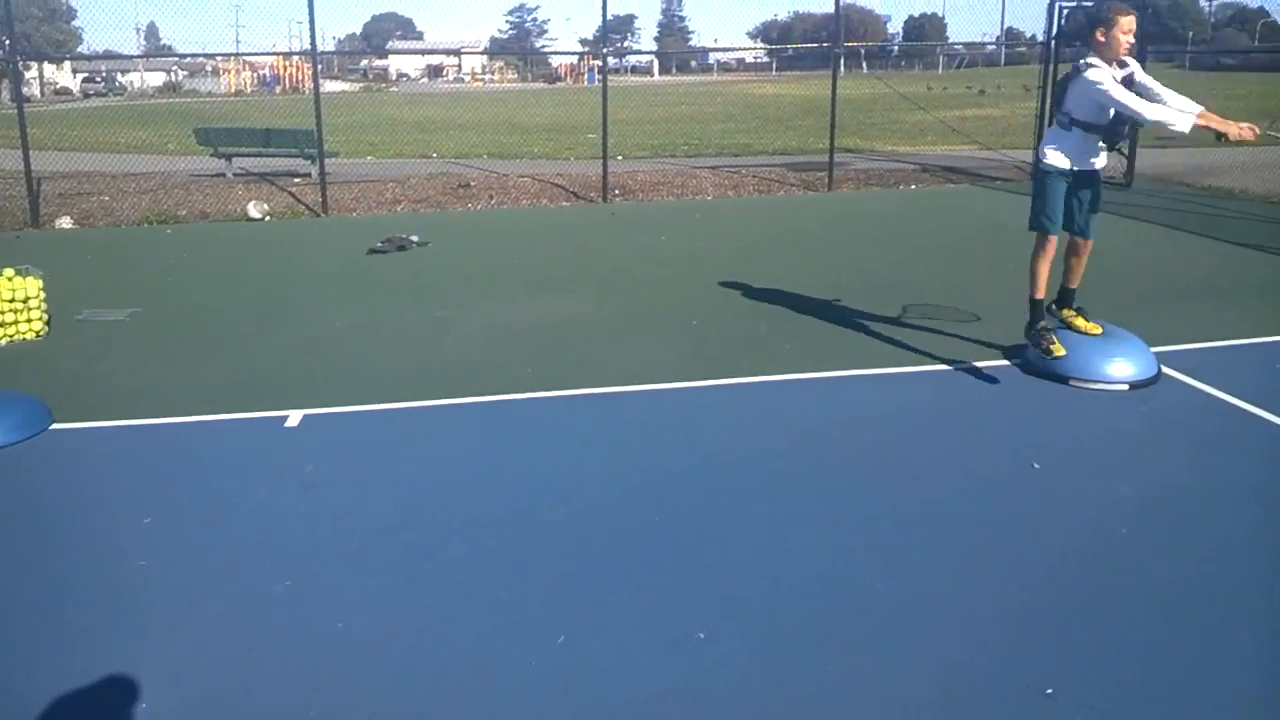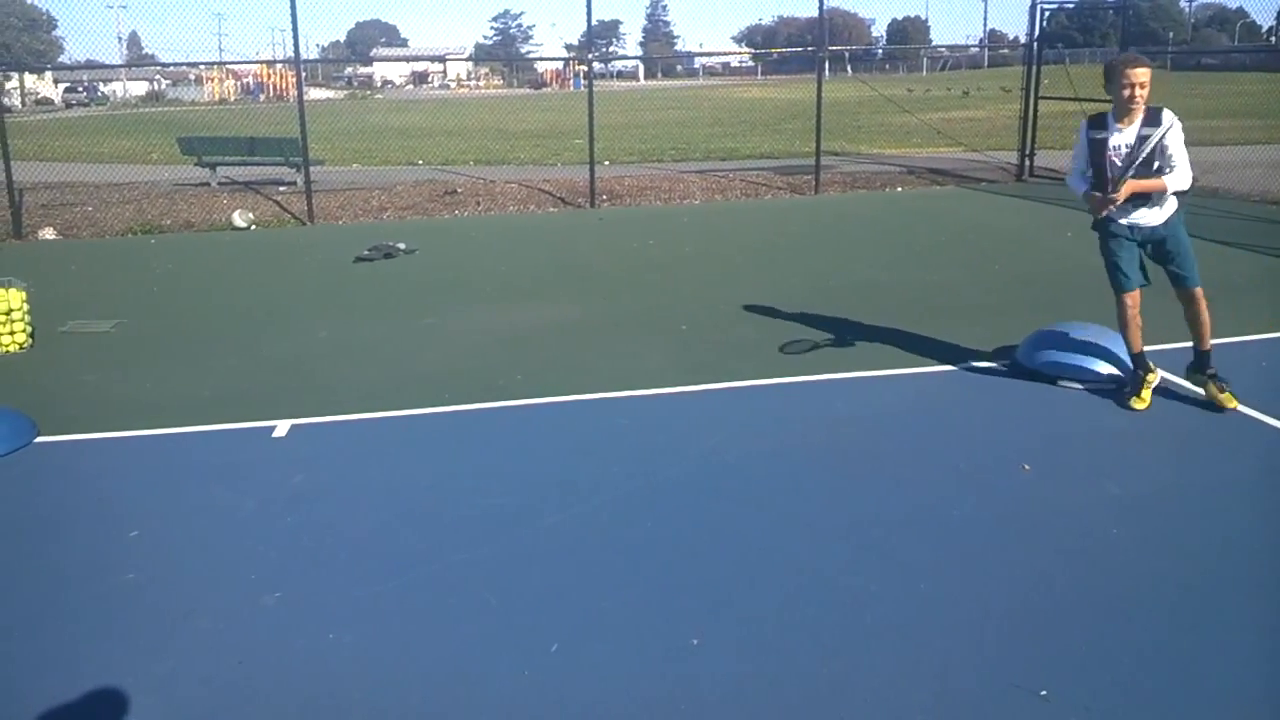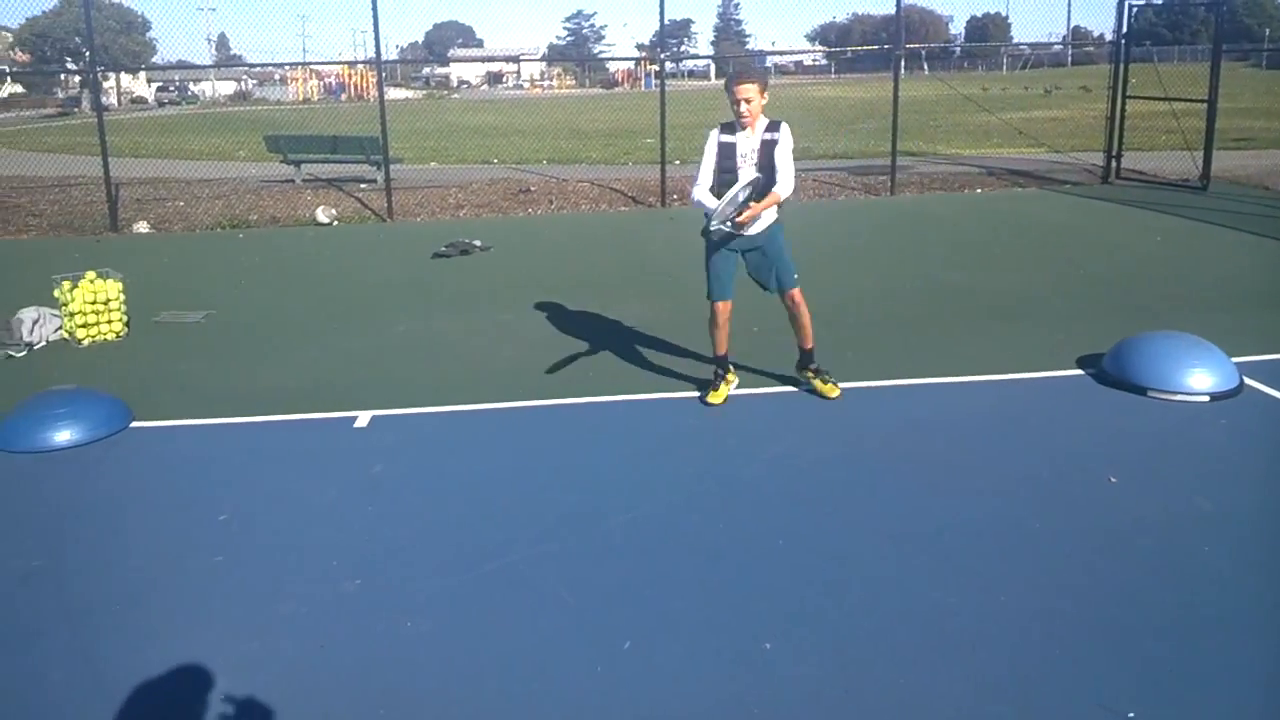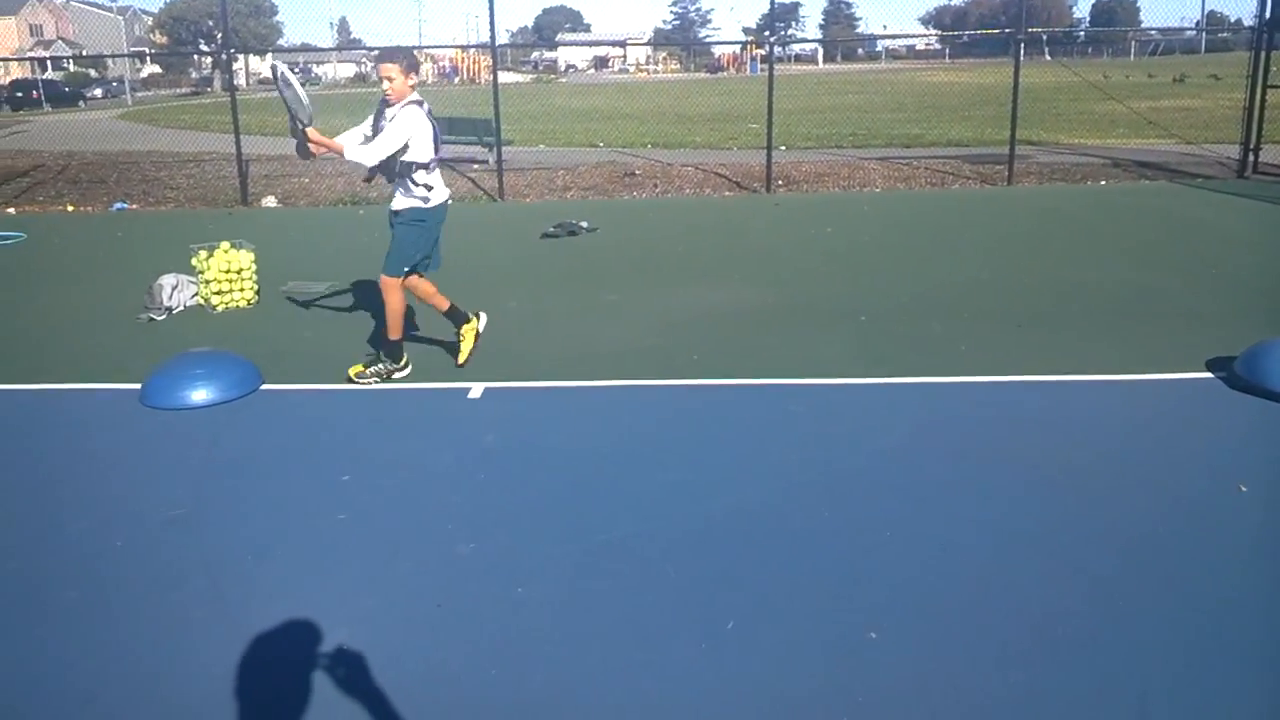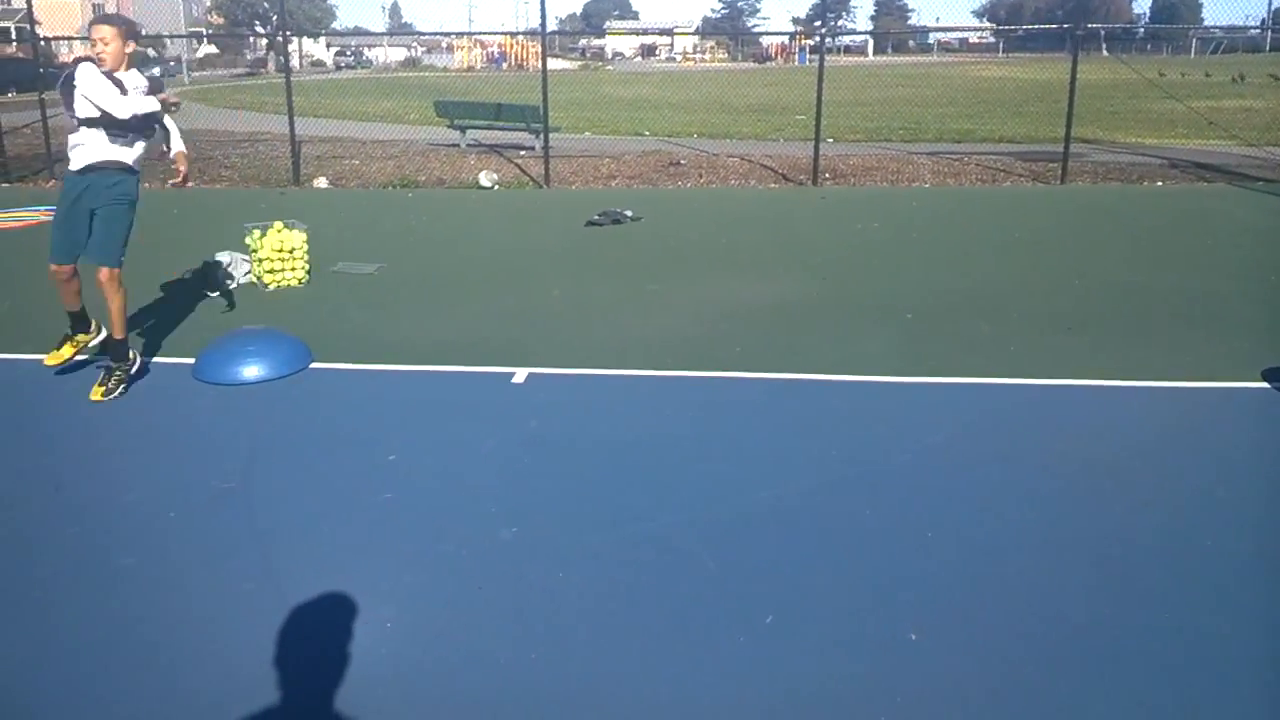
dt=1s
person 1, frame 1
left shoulder: (1126, 70)
right shoulder: (1092, 78)
left elbow: (1167, 98)
right elbow: (1144, 112)
left wrist: (1221, 123)
right wrist: (1207, 123)
left hip: (1087, 166)
right hip: (1057, 165)
left knee: (1082, 242)
right knee: (1049, 241)
left ankle: (1064, 305)
right ankle: (1038, 320)
person 1, frame 2
left shoulder: (1163, 121)
right shoulder: (1091, 129)
left elbow: (1182, 177)
right elbow: (1076, 175)
left wrist: (1131, 186)
right wrist: (1090, 197)
left hip: (1165, 220)
right hip: (1118, 224)
left knee: (1194, 295)
right knee: (1128, 300)
left ankle: (1205, 368)
right ankle: (1142, 372)
person 1, frame 3
left shoulder: (778, 132)
right shoulder: (719, 137)
left elbow: (785, 183)
right elbow: (699, 190)
left wrist: (758, 209)
left hip: (765, 228)
right hip: (723, 232)
left knee: (793, 298)
right knee: (720, 308)
left ankle: (808, 365)
right ankle: (723, 372)
person 1, frame 4
left shoulder: (410, 114)
right shoulder: (387, 107)
left elbow: (370, 156)
right elbow: (360, 134)
left wrist: (323, 143)
right wrist: (323, 143)
left hip: (421, 209)
right hip: (407, 206)
left knee: (389, 281)
right knee: (409, 279)
left ankle: (393, 360)
right ankle: (466, 323)
person 1, frame 5
left shoulder: (144, 89)
right shoulder: (86, 73)
left elbow: (165, 127)
right elbow: (122, 107)
left wrist: (180, 155)
right wrist: (161, 103)
left hip: (119, 183)
right hip: (81, 179)
left knee: (107, 273)
right knee: (61, 267)
left ankle: (120, 358)
right ankle: (83, 329)
